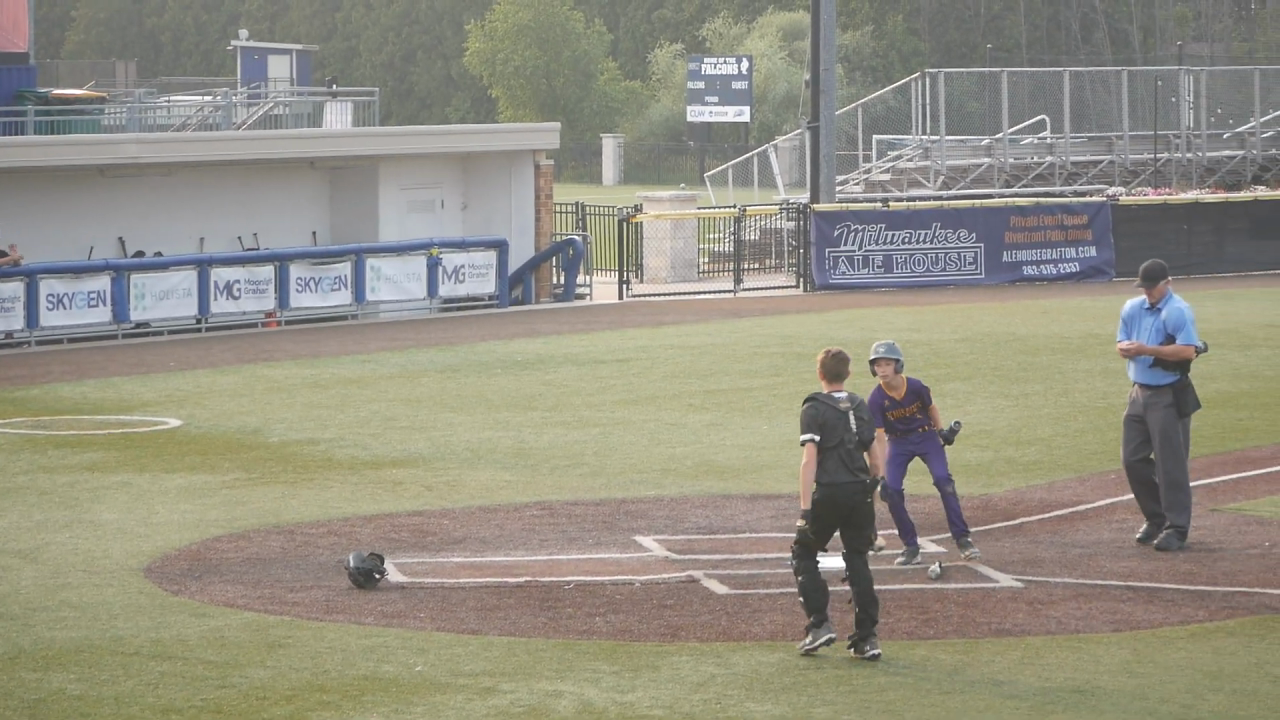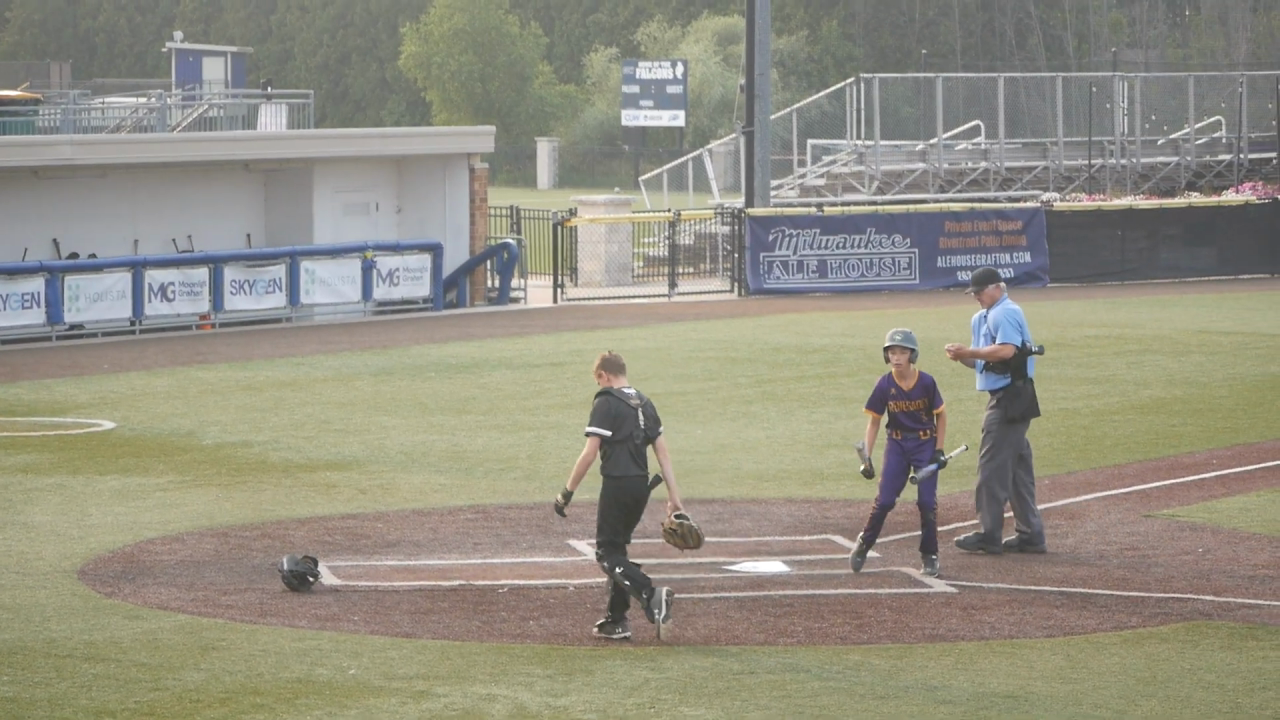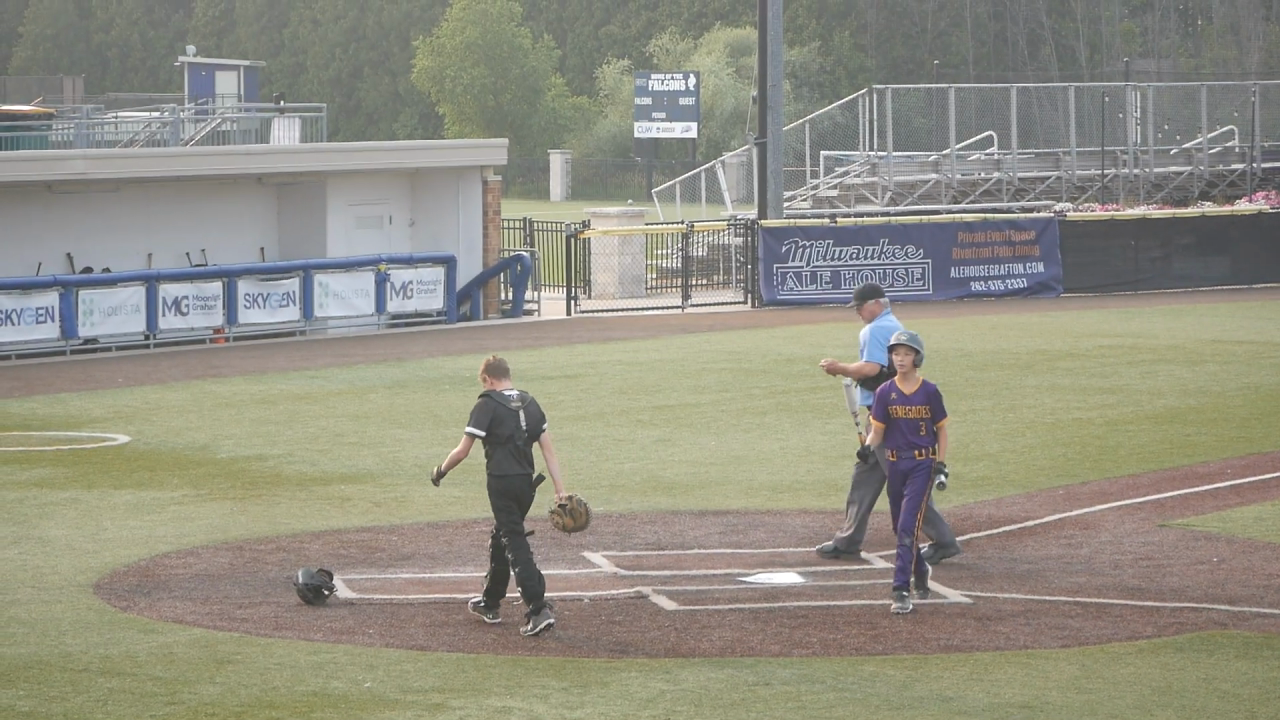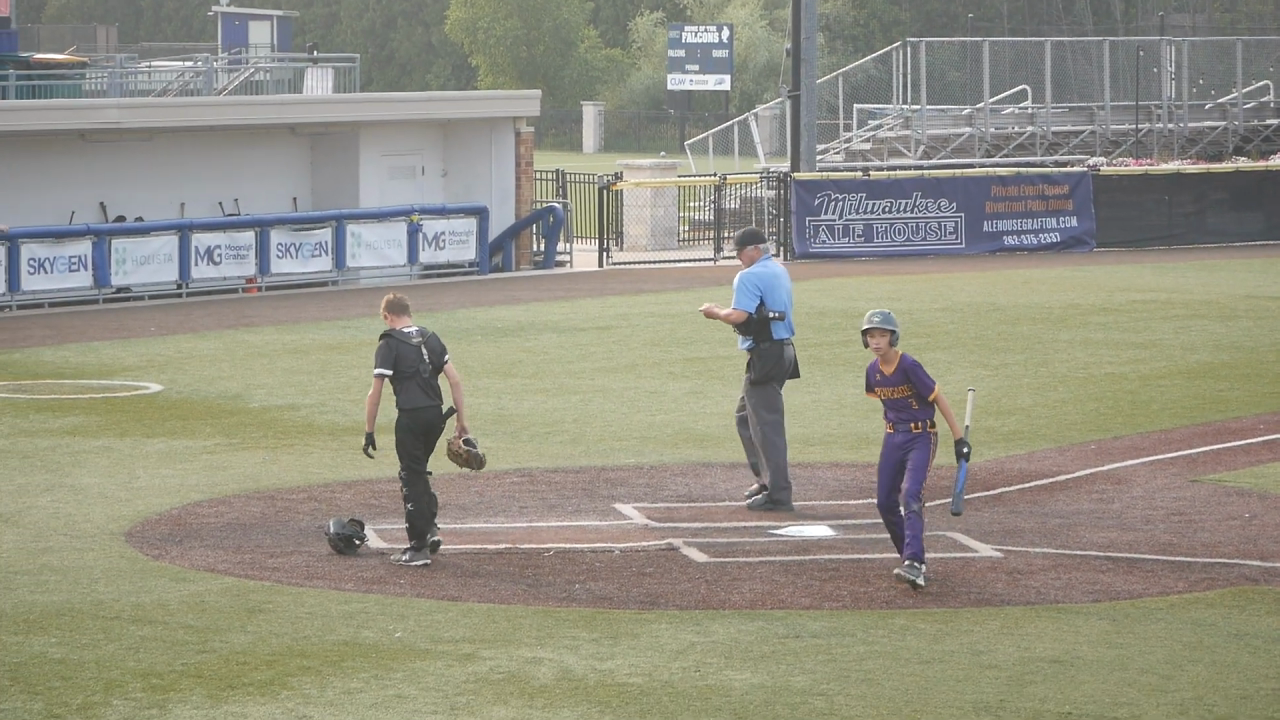
dt=1s
person 1, frame 1
left shoulder: (814, 409)
right shoulder: (862, 407)
left elbow: (809, 461)
right elbow: (875, 460)
left wrist: (804, 511)
right wrist: (870, 493)
left hip: (830, 494)
right hip: (861, 493)
left knee: (803, 554)
right knee: (857, 562)
left ankle: (819, 625)
right ankle: (866, 638)
person 1, frame 2
left shoulder: (605, 403)
right shoulder: (645, 404)
left elbow: (589, 454)
right elbow: (663, 454)
left wrist: (567, 492)
right wrist: (674, 497)
left hip: (617, 486)
right hip: (641, 486)
left knee: (608, 554)
right knee: (615, 548)
left ankle: (653, 597)
right ankle: (616, 620)
person 1, frame 3
left shoulder: (486, 405)
right shoulder: (530, 404)
left elbow: (463, 450)
right elbow: (548, 448)
left wrist: (440, 471)
right wrist: (560, 489)
left hip: (501, 484)
right hip: (526, 483)
left knee: (516, 545)
right knee: (501, 539)
left ankle: (539, 610)
right ankle: (489, 604)
person 1, frame 4
left shoulder: (388, 344)
right shoulder: (431, 338)
left elbow: (375, 393)
right elbow: (455, 381)
left wrist: (369, 432)
right wrist: (461, 420)
left hip: (410, 418)
right hip: (435, 415)
left knee: (411, 480)
right knee: (419, 473)
left ankle: (418, 548)
right ankle: (429, 530)
person 2, frame 1
left shoulder: (1179, 311)
right shoulder: (1131, 308)
left elbow: (1189, 351)
right elbow: (1122, 343)
left wrist: (1147, 349)
right wrist: (1125, 349)
left hip: (1169, 397)
right hip: (1139, 393)
left knee: (1171, 465)
right knee: (1133, 459)
left ankle: (1176, 527)
right ankle: (1156, 517)
person 2, frame 2
left shoulder: (1006, 313)
right shoulder: (981, 318)
left elbow: (1005, 350)
right elbow: (981, 359)
left wrist: (969, 352)
right wrist: (962, 356)
left hip: (1010, 398)
right hip: (1003, 398)
left knee: (992, 467)
right knee: (1015, 468)
left ankle: (989, 534)
right ankle: (1030, 534)
person 2, frame 3
left shoulder: (877, 329)
right shoulder: (893, 326)
left elbow: (870, 369)
left wrist: (839, 368)
right wrist: (842, 369)
right knee: (865, 477)
left ankle: (942, 539)
right ankle: (848, 542)
person 2, frame 4
left shoulder: (749, 276)
right shoulder: (780, 271)
left elbow: (738, 316)
left wrist: (714, 312)
right wrist: (720, 312)
left hip: (764, 355)
right hip: (782, 351)
left knee: (766, 424)
right knee: (746, 416)
left ankle: (778, 492)
right ankle: (768, 480)
person 3, frame 1
left shoulder: (916, 386)
right shoulder: (875, 400)
left elbow: (930, 406)
right elbow: (880, 439)
left wrist: (942, 429)
right wrist: (882, 476)
left hip: (927, 436)
right hip: (899, 441)
left knee: (943, 480)
right knee: (891, 489)
left ankle: (962, 538)
right ankle: (911, 547)
person 3, frame 2
left shoulder: (927, 382)
right shoulder: (884, 386)
left elbow: (940, 416)
right elbow: (873, 423)
left wrist: (939, 450)
right wrist: (867, 458)
left hip: (926, 443)
right hip: (897, 444)
left knee: (927, 501)
right knee: (884, 500)
left ankle: (929, 555)
right ankle: (865, 543)
person 3, frame 3
left shoulder: (930, 391)
right shoulder: (884, 392)
left elbow: (941, 429)
right elbow: (877, 431)
left wrist: (941, 463)
right wrist: (868, 446)
left hip: (922, 464)
right hip: (895, 464)
left knee: (908, 526)
right knee: (901, 527)
left ankle: (901, 591)
right ankle: (920, 571)
person 3, frame 4
left shoulder: (909, 366)
right shoulder: (872, 370)
left elbow: (939, 399)
left wrist: (958, 438)
left hip: (920, 436)
right hip: (893, 438)
left knee: (911, 495)
right knee: (885, 502)
left ankle: (914, 563)
right ankle: (909, 556)
